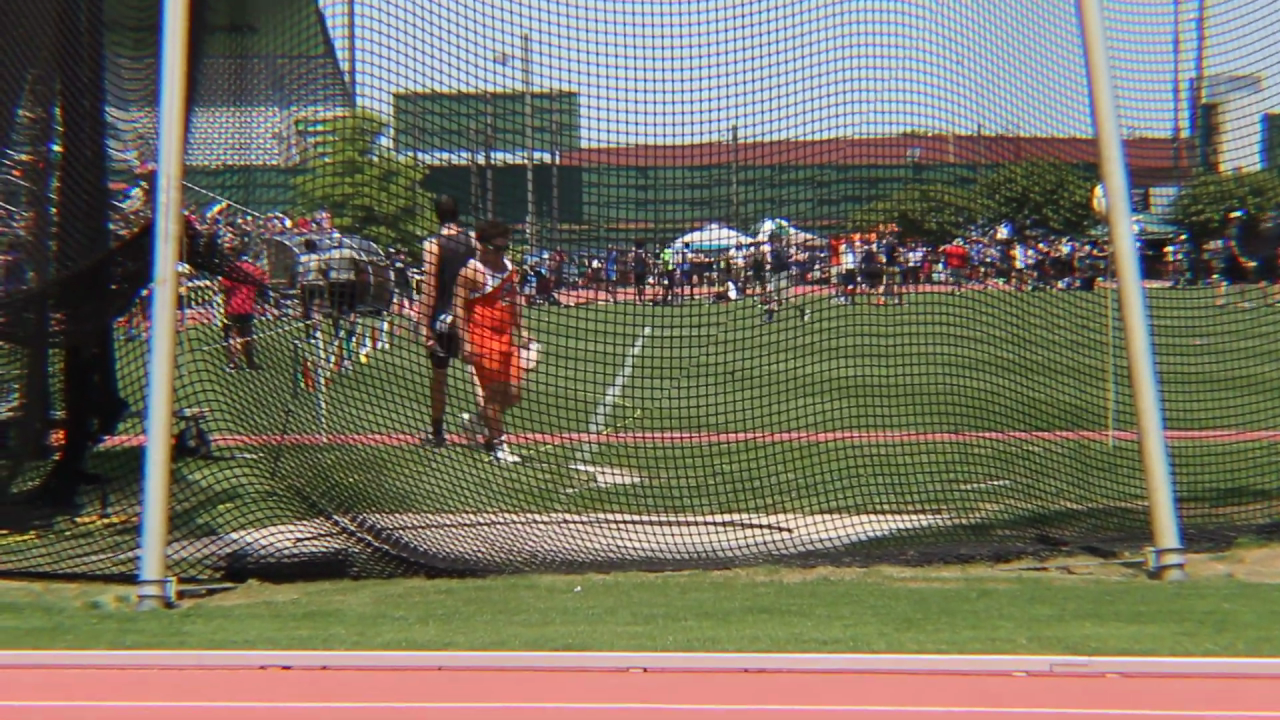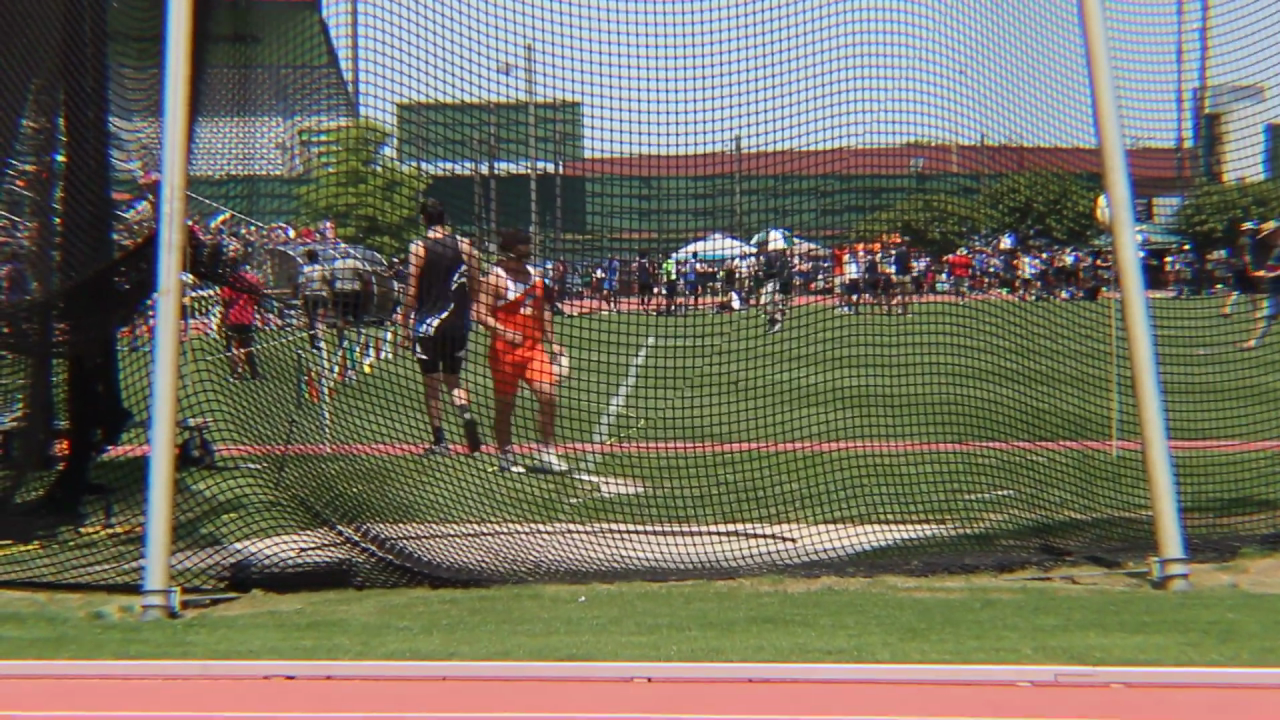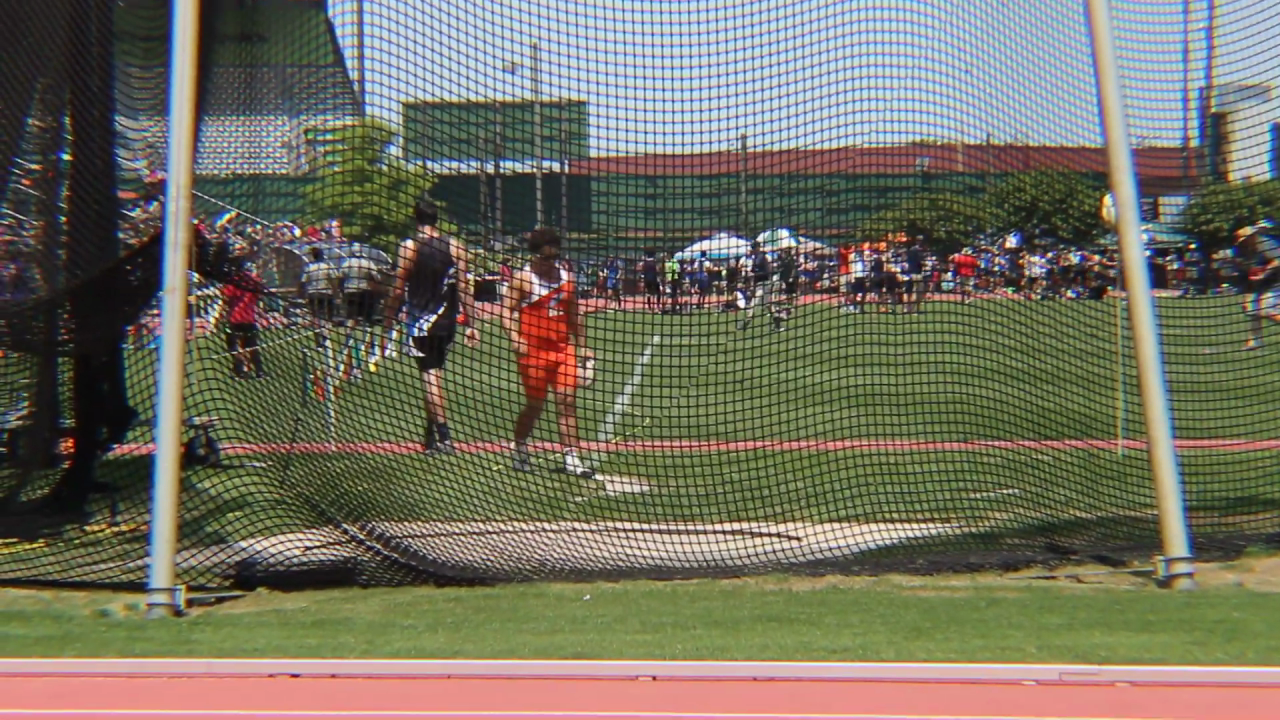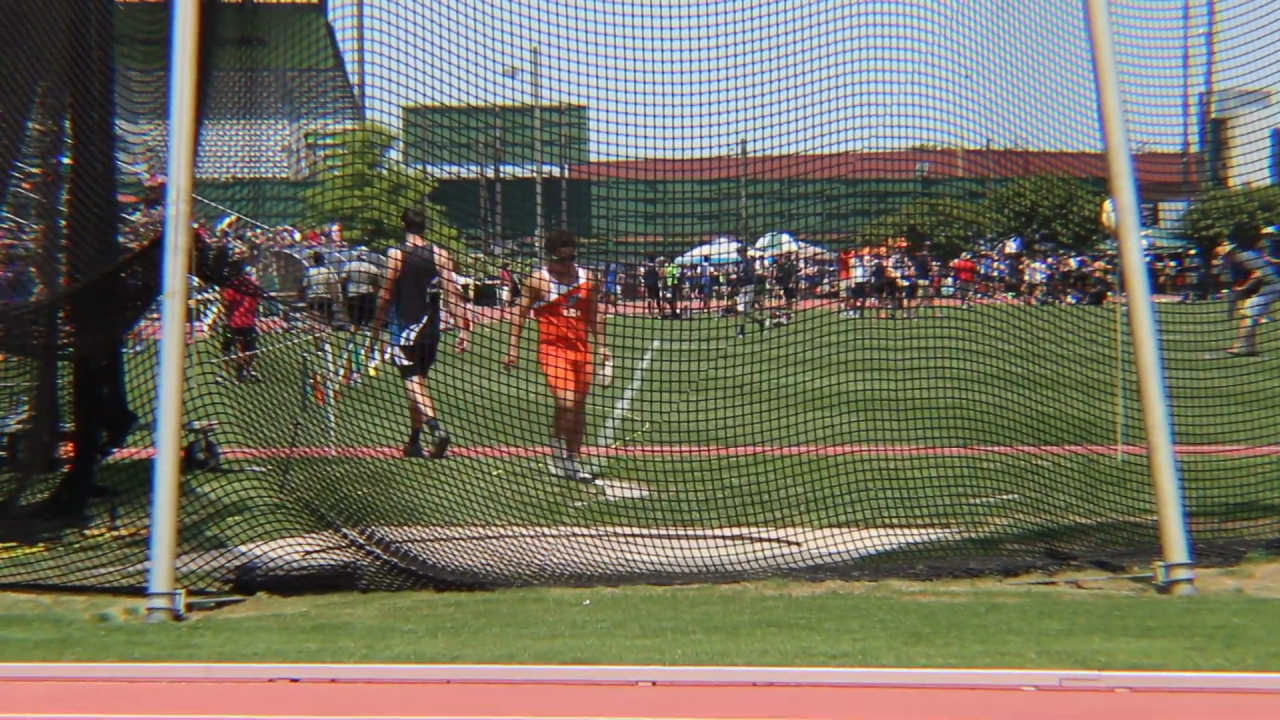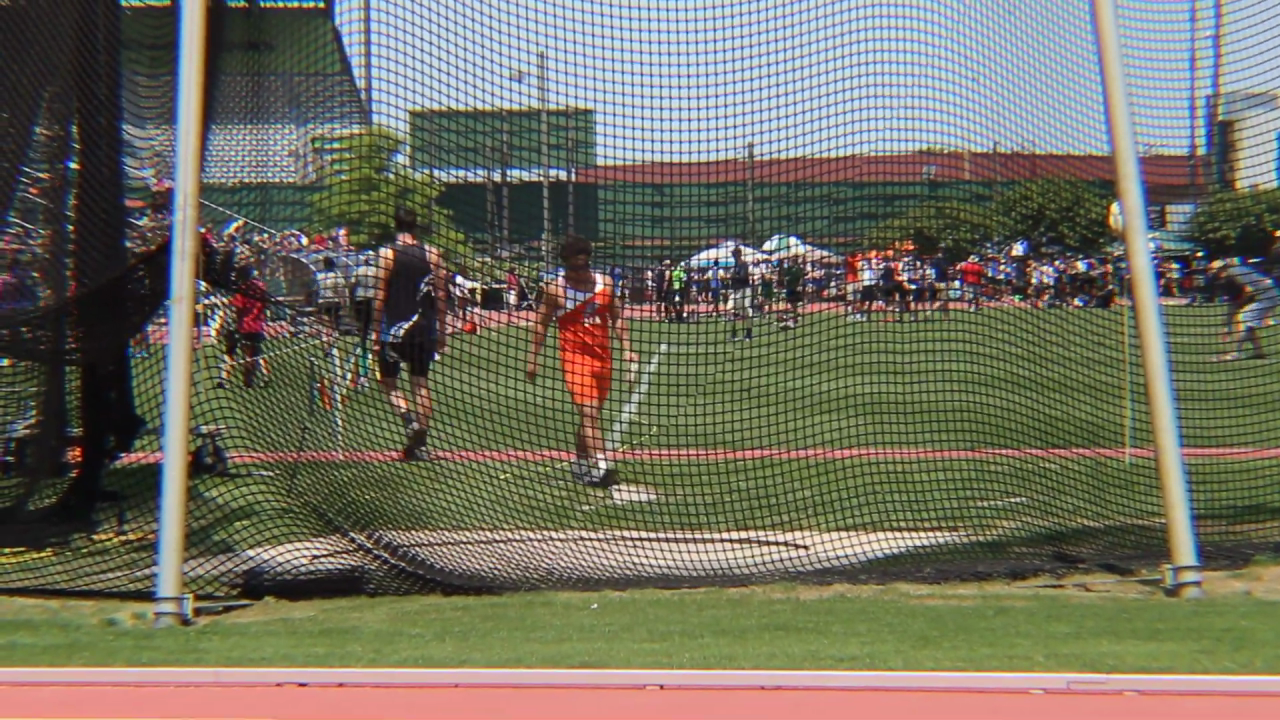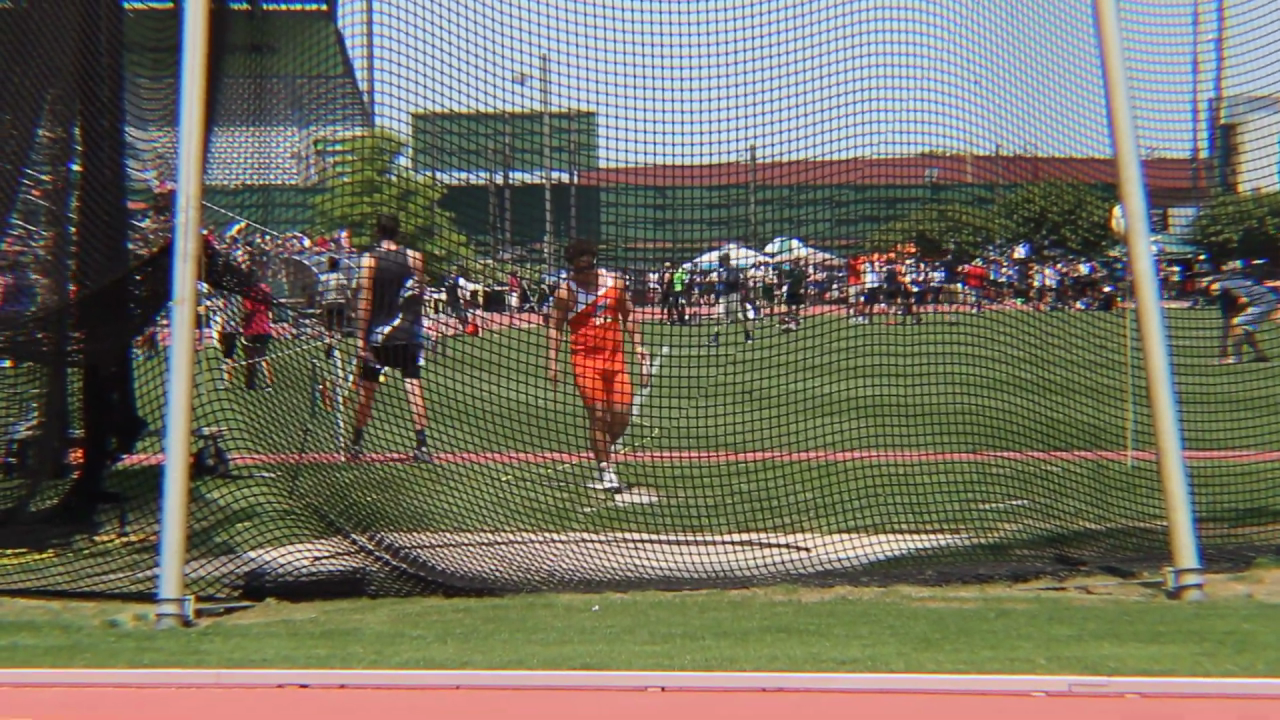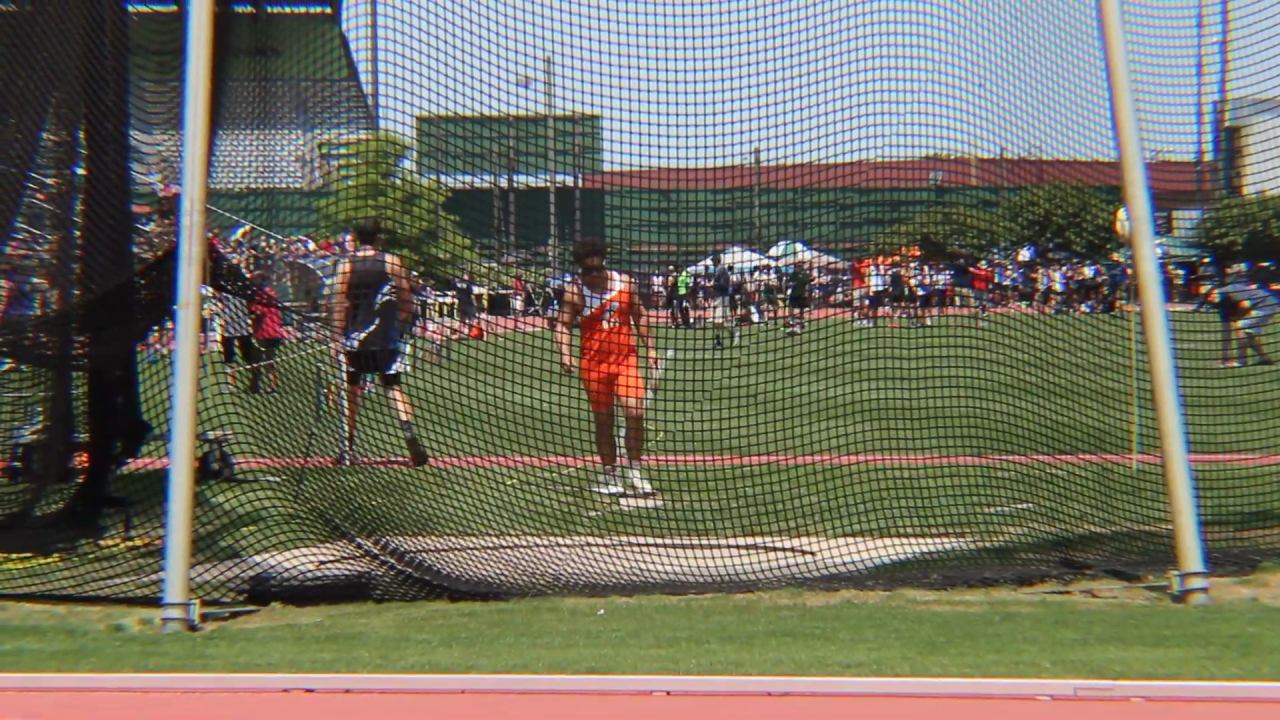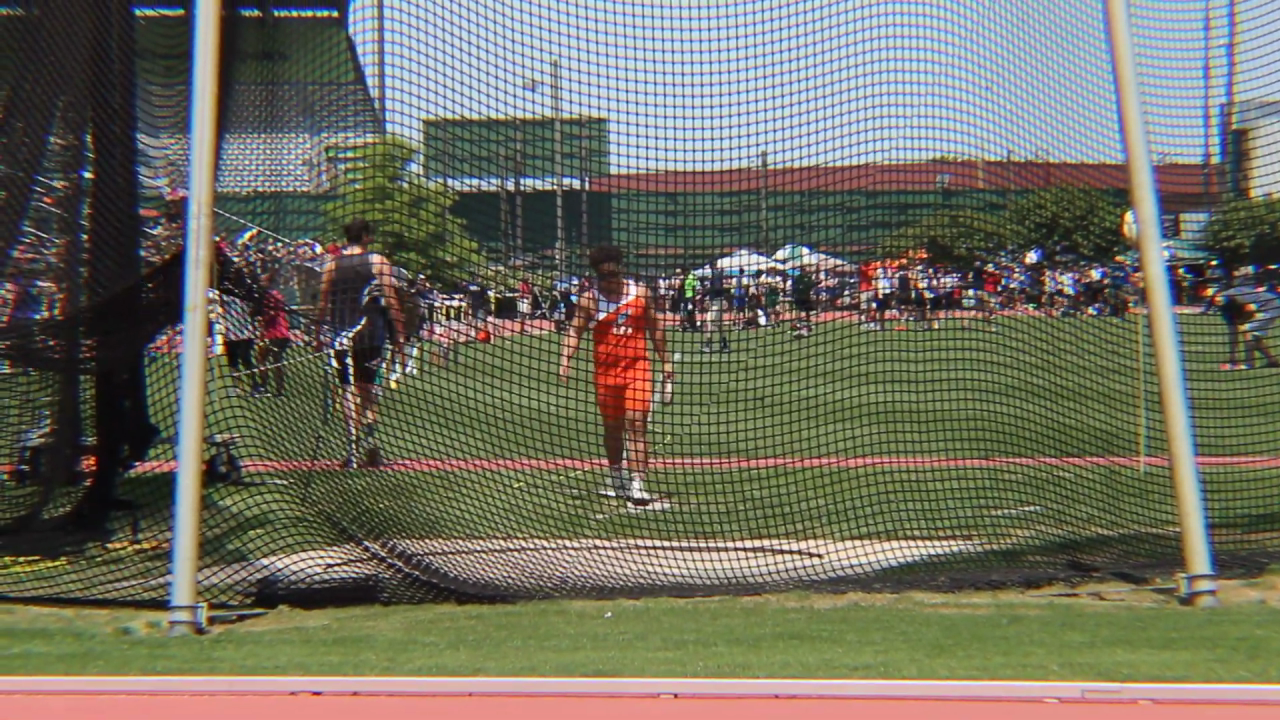
dt=0.2s
person 1, frame 1
left shoulder: (508, 267)
right shoulder: (471, 271)
right elbow: (459, 307)
left wrist: (521, 332)
right wrist: (465, 342)
left hip: (506, 338)
right hip: (483, 339)
left knee: (513, 393)
right knee: (495, 392)
left ankle: (485, 430)
right ankle: (497, 445)
person 1, frame 2
left shoulder: (535, 276)
right shoulder: (495, 279)
right elbow: (483, 315)
left wrist: (552, 343)
right wrist: (504, 332)
left hip: (534, 349)
right hip: (505, 351)
left knee: (549, 398)
right knee: (505, 405)
left ankle: (548, 451)
right ankle: (505, 455)
person 1, frame 3
left shoulder: (566, 277)
right shoulder: (522, 278)
left elbow: (574, 314)
right elbow: (508, 312)
left wrist: (582, 346)
right wrist: (516, 339)
left hip: (564, 350)
right hip: (533, 352)
left knee: (568, 403)
right knee: (534, 406)
left ankle: (572, 458)
right ankle: (520, 447)
person 1, frame 4
left shoulder: (587, 278)
right shoulder: (537, 280)
left elbow: (595, 315)
right elbow: (520, 314)
left wrist: (601, 347)
right wrist: (512, 348)
left hip: (582, 351)
right hip: (553, 350)
left knee: (578, 408)
right knee: (566, 404)
left ankle: (573, 461)
right ankle: (558, 445)
person 1, frame 5
left shoulder: (605, 283)
right shoulder: (555, 289)
left elbow: (617, 318)
right elbow: (542, 324)
left wrist: (627, 350)
right wrist: (533, 358)
left hip: (603, 357)
right hip: (575, 358)
left knee: (592, 414)
right knee: (589, 412)
left ankle: (580, 463)
right ankle: (600, 466)
person 1, frame 6
left shoulder: (615, 280)
right shoulder: (565, 292)
left elbow: (628, 315)
right elbow: (556, 328)
left wrist: (638, 347)
right wrist: (553, 363)
left hip: (616, 357)
right hip: (585, 360)
left knee: (622, 417)
right knee: (599, 416)
left ankle: (603, 447)
right ankle: (606, 472)
person 1, frame 7
left shoulder: (625, 283)
right shoulder: (574, 292)
left elbow: (639, 317)
right elbow: (563, 326)
left wrist: (650, 349)
right wrist: (566, 355)
left hip: (626, 359)
right hip: (593, 364)
left knee: (635, 413)
right knee: (603, 421)
left ankle: (634, 468)
right ankle: (610, 474)
person 1, frame 8
left shoulder: (641, 292)
right shoulder: (589, 299)
left elbow: (655, 328)
right elbow: (575, 331)
left wrist: (666, 362)
right wrist: (564, 360)
left hip: (638, 368)
right hip: (605, 371)
left knee: (636, 425)
right knee: (612, 428)
left ankle: (637, 484)
right ankle: (617, 475)
person 2, frame 1
left shoulder: (432, 245)
right shoulder: (476, 241)
left elbow: (428, 288)
left wrist: (426, 325)
left hip: (443, 321)
left knee: (438, 375)
left ankle: (437, 434)
person 2, frame 2
left shoulder: (419, 247)
right shoulder: (464, 245)
left elbow: (411, 291)
right elbow: (474, 286)
left wrist: (405, 324)
right wrist: (466, 315)
left hip: (428, 325)
right hip: (458, 324)
left knee: (432, 383)
right knee: (453, 379)
left ankle: (439, 441)
right ankle: (468, 418)
person 2, frame 3
left shoulder: (409, 246)
right shoulder: (455, 246)
left elbow: (398, 289)
right elbow: (464, 288)
left wrist: (388, 317)
right wrist: (471, 324)
left hip: (420, 322)
right hip: (446, 322)
left knee: (431, 378)
right knee: (434, 374)
left ankle: (444, 438)
right ankle: (432, 432)
person 2, frame 4
left shoulder: (396, 254)
right shoulder: (440, 254)
left elbow: (386, 295)
right elbow: (451, 294)
left wrist: (379, 323)
right wrist: (462, 328)
left hip: (404, 330)
right hip: (430, 330)
left knee: (414, 384)
right knee: (418, 382)
left ankle: (436, 429)
right ankle: (414, 443)
person 2, frame 5
left shoulder: (387, 253)
right shoulder: (431, 253)
left elbow: (380, 296)
right elbow: (441, 294)
left wrist: (376, 331)
right wrist: (441, 330)
left hip: (394, 330)
right hip: (424, 330)
left knee: (389, 383)
right knee: (420, 384)
left ankle: (411, 421)
right ankle: (419, 447)
person 2, frame 6
left shoulder: (369, 259)
right shoulder: (414, 257)
left elbow: (364, 303)
left wrist: (360, 338)
left hip: (377, 334)
right hip: (408, 333)
left knee: (367, 388)
right knee: (413, 386)
left ankle: (356, 444)
right ankle: (421, 446)
person 2, frame 7
left shoulder: (346, 265)
right shoulder: (393, 262)
left elbow: (339, 306)
right elbow: (407, 302)
left wrist: (337, 340)
right wrist: (400, 326)
left hip: (354, 339)
right hip: (386, 339)
left knee: (352, 392)
right knee: (394, 389)
left ankle: (347, 449)
right ankle: (409, 433)
person 2, frame 8
left shoulder: (332, 265)
right shoulder: (379, 261)
left elbow: (323, 305)
right elbow: (391, 301)
right wrist: (398, 333)
left hip: (342, 338)
right hip: (372, 337)
left knee: (349, 392)
right knee: (366, 388)
left ankle: (353, 450)
right ankle: (369, 437)
